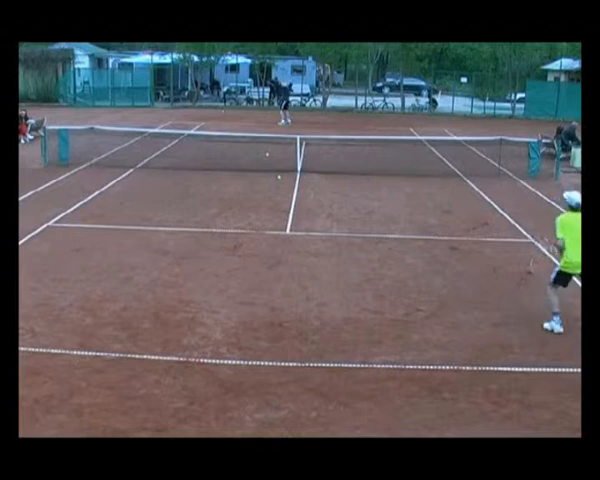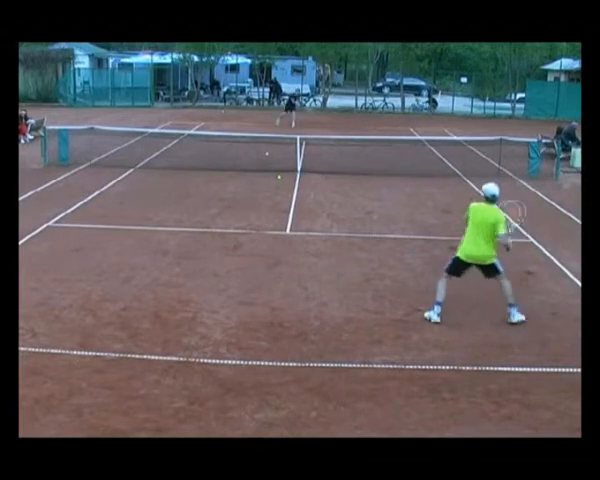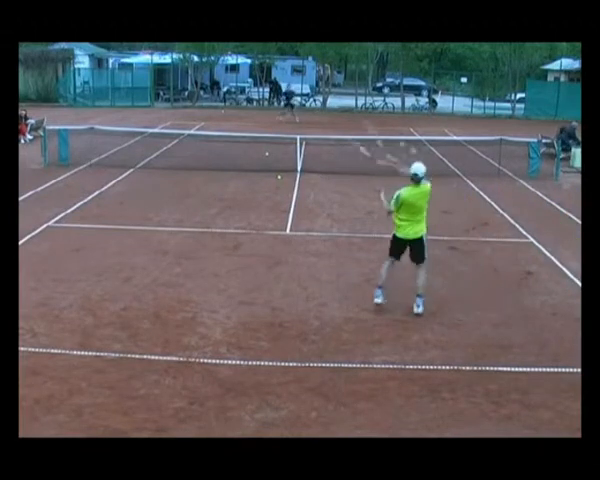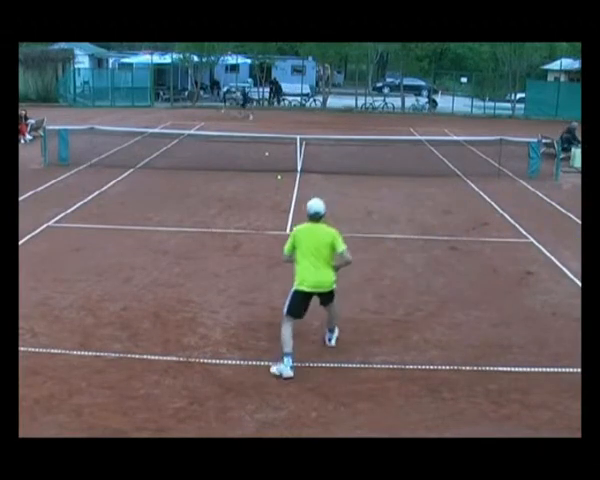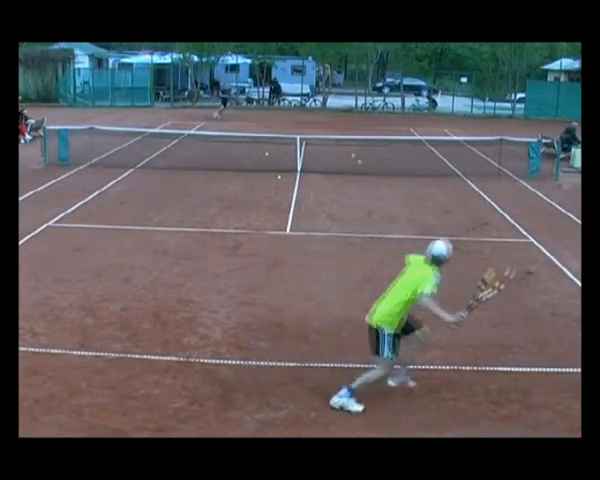
dt=1s
person 1, frame 1
left shoulder: (562, 219)
left elbow: (560, 244)
left wrist: (561, 252)
left hip: (569, 263)
right hip: (580, 263)
left knee: (551, 288)
left ankle: (556, 322)
person 1, frame 2
left shoulder: (474, 207)
right shoulder: (499, 215)
right elbow: (501, 240)
right wrist: (508, 245)
left hip: (465, 253)
right hip: (487, 256)
left knee: (444, 278)
right knee: (503, 279)
left ankle: (436, 312)
right ankle: (514, 313)
person 1, frame 3
left shoulder: (402, 193)
right shoulder: (427, 188)
left elbow: (389, 212)
left wrist: (383, 199)
left hip: (400, 233)
right hip: (418, 234)
left knee: (389, 261)
right knee: (421, 267)
left ankle: (379, 294)
right ankle: (419, 303)
person 1, frame 4
left shoulder: (297, 230)
right shoulder: (332, 232)
left elbow: (287, 258)
right elbow: (347, 258)
right wrist: (334, 266)
left hip: (303, 284)
right hip: (326, 282)
left knee: (287, 322)
right knee: (329, 304)
left ankle: (287, 364)
right ankle: (331, 335)
person 1, frame 5
left shoulder: (416, 260)
right shoulder: (432, 275)
left elbow: (408, 258)
right elbow: (424, 299)
right wrist: (447, 317)
left hip: (380, 314)
right hip: (385, 321)
left knee: (420, 333)
right knee: (385, 368)
left ankle: (400, 375)
right ankle: (344, 396)
